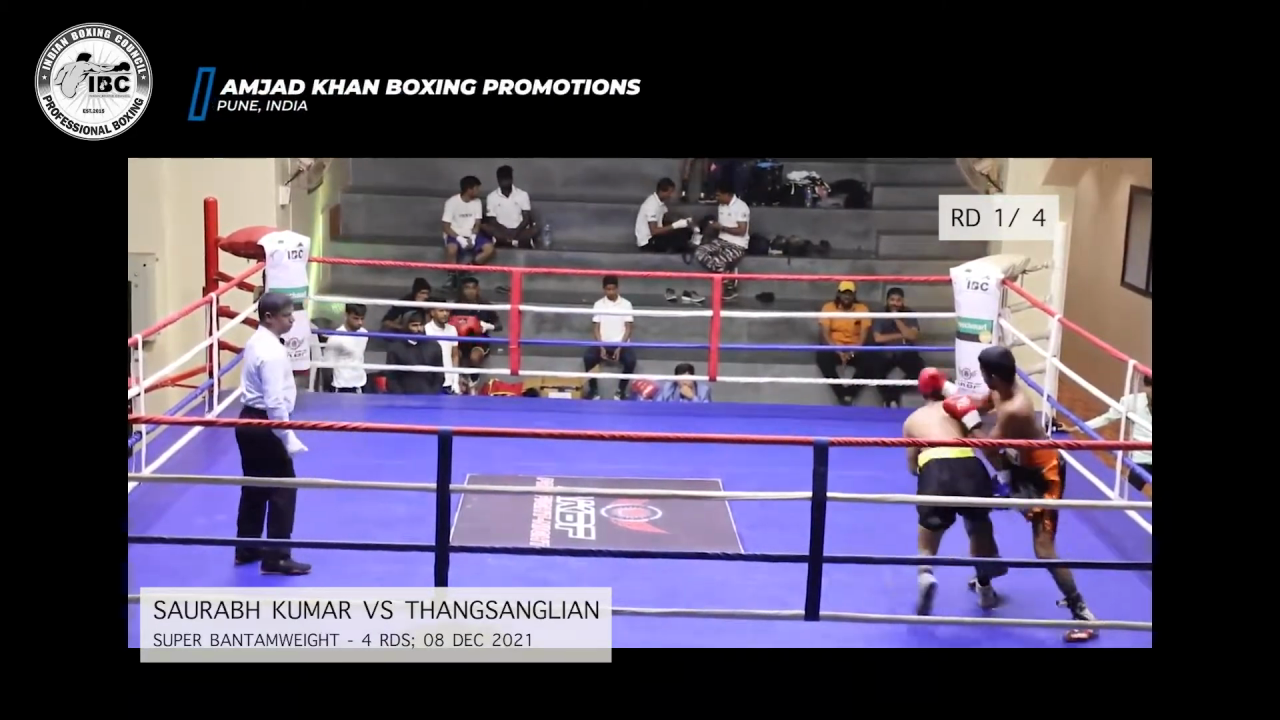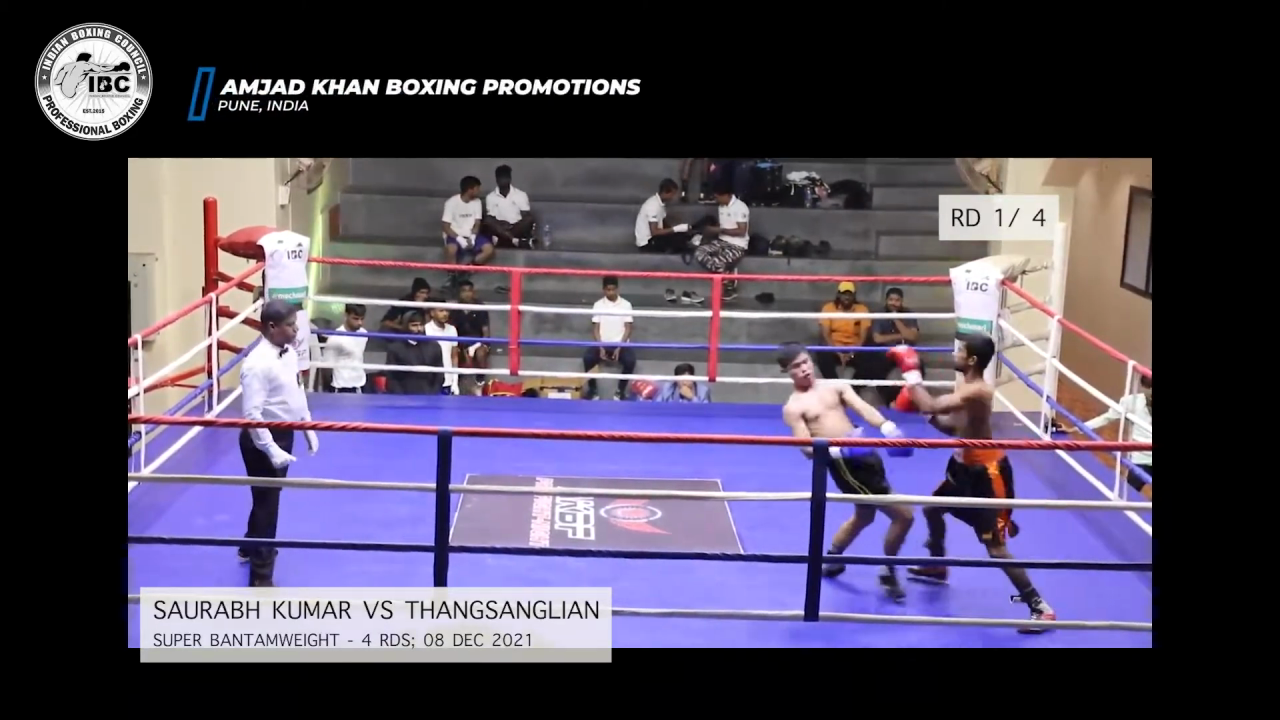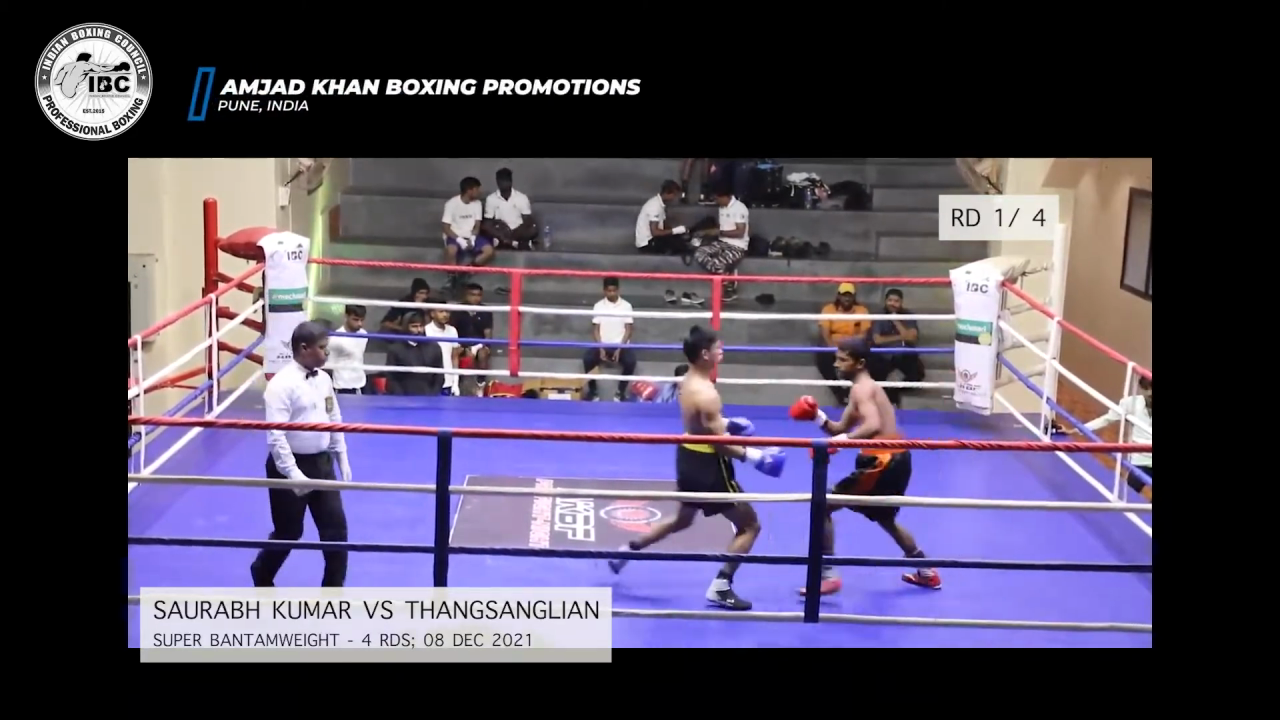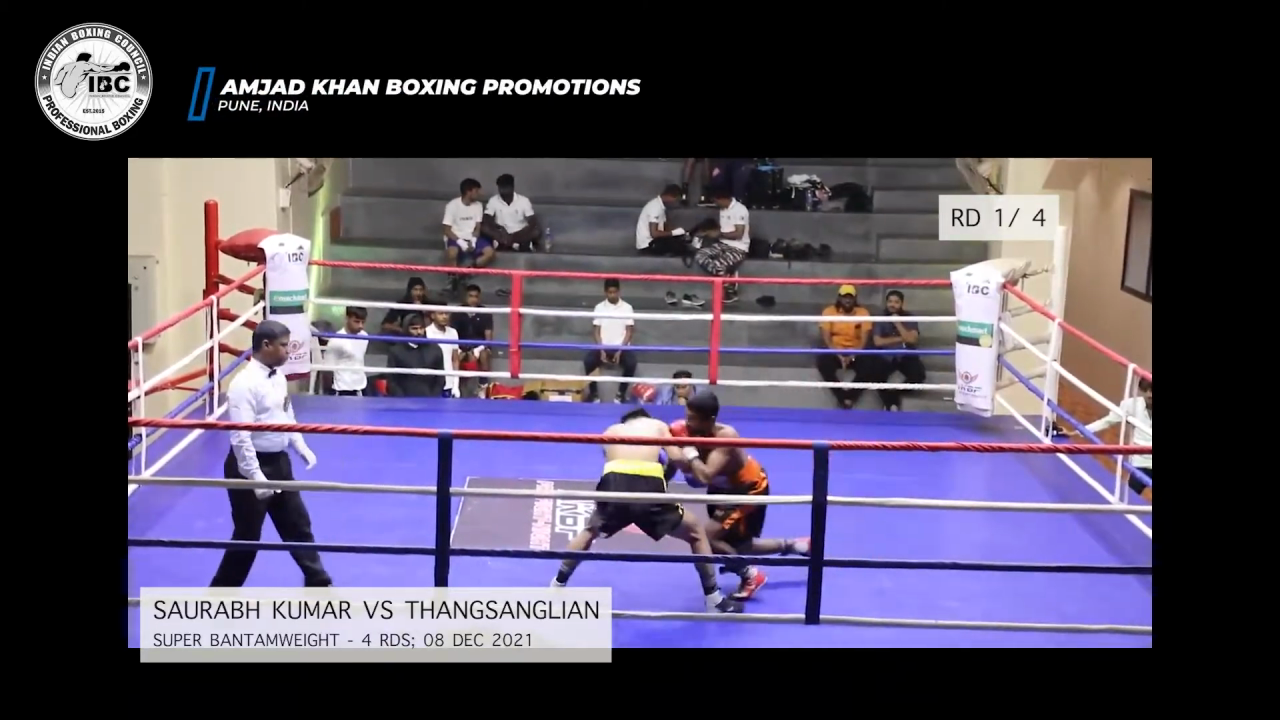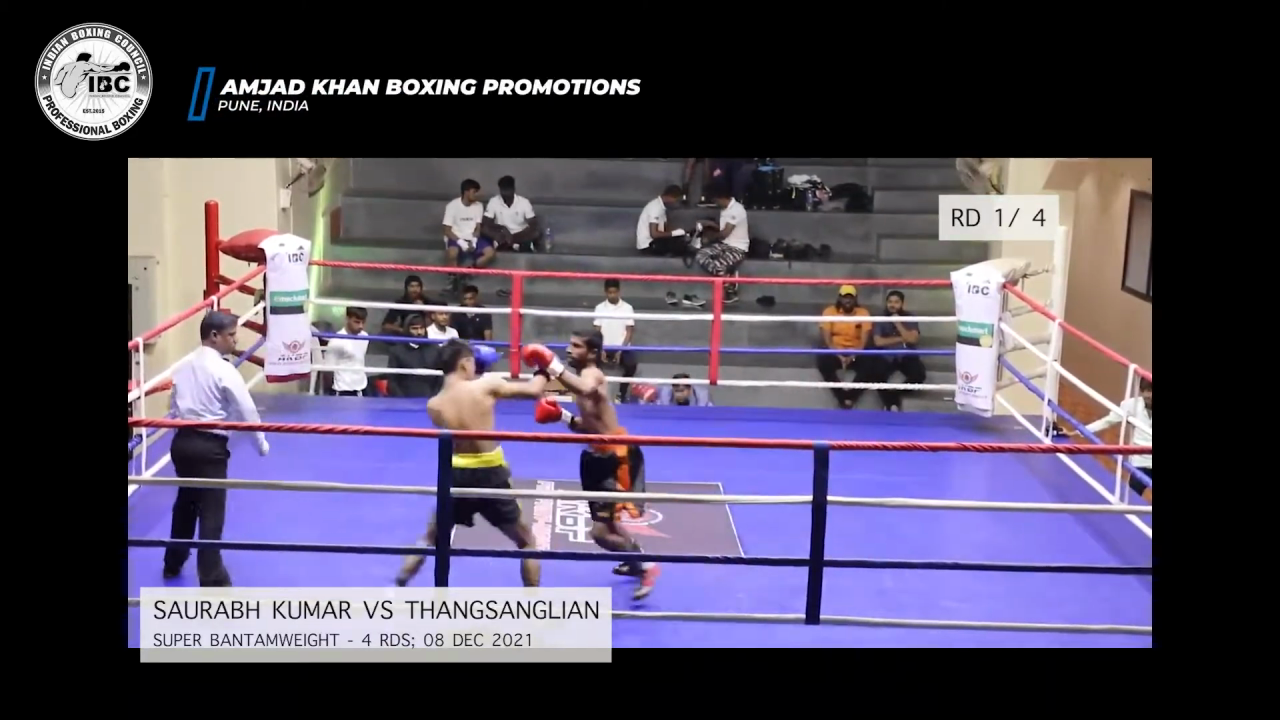
dt=0.5s
person 1, frame 1
left shoulder: (257, 341)
right shoulder: (272, 351)
right elbow: (275, 401)
left wrist: (284, 431)
right wrist: (289, 438)
left hip: (249, 420)
right hip: (265, 424)
left knee: (254, 488)
right knee: (282, 489)
left ankle: (247, 548)
right ankle: (276, 557)
person 1, frame 2
left shoulder: (289, 354)
right shoulder: (258, 363)
left elbow: (298, 394)
right elbow: (252, 413)
left wrist: (309, 429)
right wrist: (271, 450)
left hip: (284, 434)
right hip: (265, 441)
left knee: (270, 499)
right knee: (267, 502)
left ankle: (252, 546)
right ankle: (261, 576)
person 1, frame 3
left shoulder: (324, 380)
right shoulder: (281, 385)
left elbow: (335, 420)
right elbow: (275, 435)
left wrist: (342, 458)
right wrist: (293, 474)
left hip: (321, 463)
right hip: (290, 467)
left knee: (336, 526)
right knee: (288, 531)
left ankle: (334, 589)
right ankle: (262, 578)
person 1, frame 4
left shoulder: (278, 379)
right shoulder: (245, 385)
right elbow: (240, 437)
left wrist: (301, 447)
right wrist: (255, 478)
left hip: (277, 461)
right hip: (250, 465)
left knee: (298, 523)
right knee: (248, 534)
left ankle: (318, 582)
person 1, frame 5
left shoulder: (185, 366)
right shoulder: (223, 370)
left elbow: (174, 408)
right elbow: (246, 412)
right wrist: (261, 442)
left hip: (182, 442)
right hip: (208, 447)
left knee: (186, 503)
right knee: (211, 514)
left ankle: (174, 562)
right ankle: (213, 582)
person 2, frame 1
left shoulder: (1014, 409)
right shoulder: (1001, 394)
left elbow: (988, 447)
right elbow: (978, 405)
left wrist: (970, 419)
left hip: (1042, 474)
right hip: (1021, 467)
left knee: (1043, 551)
left ankle: (1082, 613)
person 2, frame 2
left shoulder: (975, 392)
right shoulder: (969, 387)
left elbow: (931, 407)
right elbow: (951, 427)
left wrist: (911, 372)
right wrist: (935, 415)
left hip: (986, 473)
right hip: (966, 467)
left knee: (995, 548)
right knee: (931, 510)
left ankle: (1041, 607)
right ankle: (936, 566)
person 2, frame 3
left shoulder: (861, 389)
right shoulder: (864, 389)
left elbow: (873, 427)
right elbow: (839, 428)
left wrist: (840, 440)
right wrist: (817, 415)
left hip: (882, 462)
right hip: (896, 459)
right knee: (884, 518)
left ankle: (828, 576)
right ankle: (926, 572)
person 2, frame 4
left shoulder: (727, 436)
right shoulder: (691, 431)
left elbow: (705, 477)
left wrist: (688, 449)
left hip: (750, 487)
right hip: (724, 486)
left knee: (709, 535)
right knee: (740, 544)
left ankle: (751, 576)
right ankle: (799, 546)
person 2, frame 5
left shoulder: (592, 376)
right shoulder: (578, 377)
left elbow: (585, 389)
left wrist: (551, 364)
right wrist: (564, 416)
left hip: (617, 457)
right hip: (596, 456)
left knee: (602, 532)
right knee: (604, 523)
left ankle: (645, 565)
right ankle: (636, 563)
person 3, frame 1
left shoulder: (912, 421)
left elbow: (912, 468)
left hip: (934, 474)
right hip: (969, 469)
left knee: (926, 549)
right knee: (979, 531)
left ankle: (926, 579)
right ankle: (985, 589)
person 3, frame 2
left shoulder: (835, 387)
right shoulder: (793, 407)
left elbow: (863, 409)
right elbow: (808, 448)
left wrist: (887, 428)
right wrist: (837, 452)
left hip: (864, 453)
right hip: (845, 463)
left knee: (864, 516)
right knee: (904, 516)
left ankle: (829, 561)
right ankle: (889, 575)
person 3, frame 3
left shoulder: (691, 381)
right shoulder: (706, 395)
right elbow: (720, 442)
left wrist: (727, 423)
right wrist: (754, 455)
left hip: (690, 457)
right hip: (708, 465)
left knee: (682, 520)
right knee: (750, 527)
left ankle: (627, 552)
right ankle: (720, 587)
person 3, frame 4
left shoulder: (611, 432)
right shoulder: (659, 427)
left hip: (613, 484)
right hip: (648, 488)
left knee: (590, 532)
right knee: (696, 534)
left ankle: (558, 585)
right ankle: (714, 600)
person 3, frame 5
left shoulder: (433, 406)
right shoulder: (486, 385)
right elbow: (533, 390)
right wrist: (544, 374)
left hip: (456, 476)
right hip: (490, 475)
left knee: (431, 538)
right knee: (526, 541)
